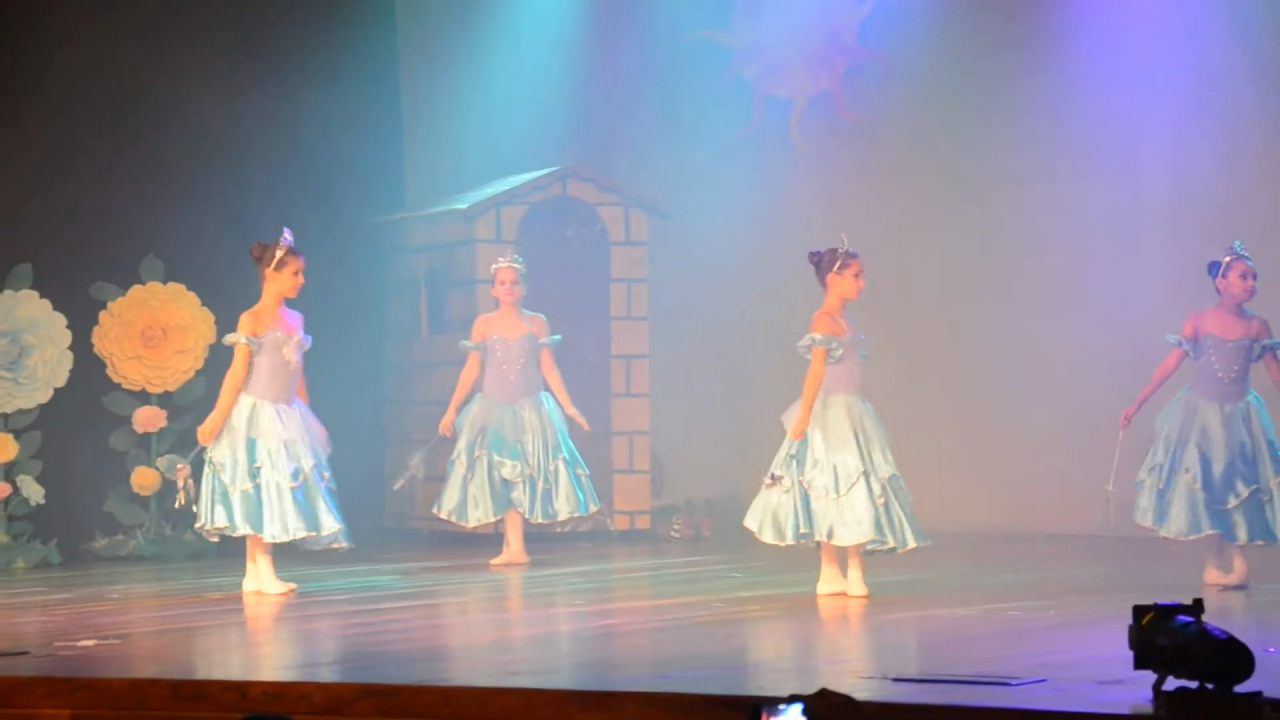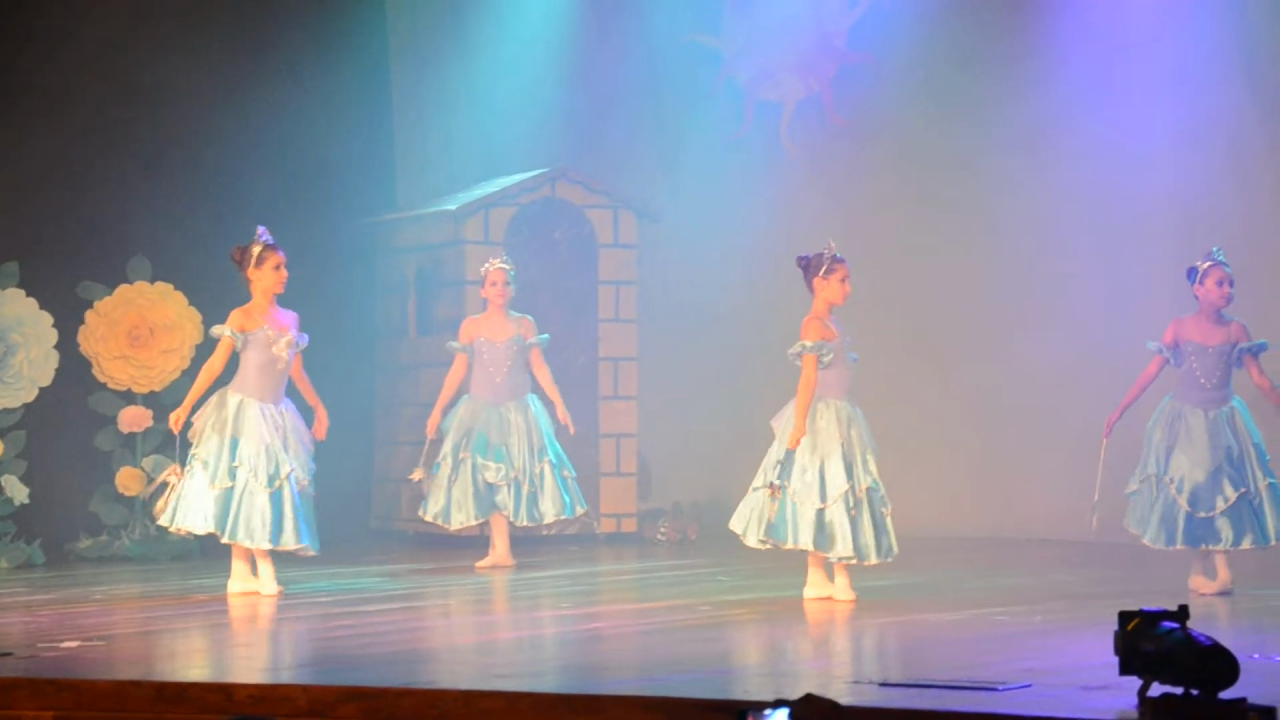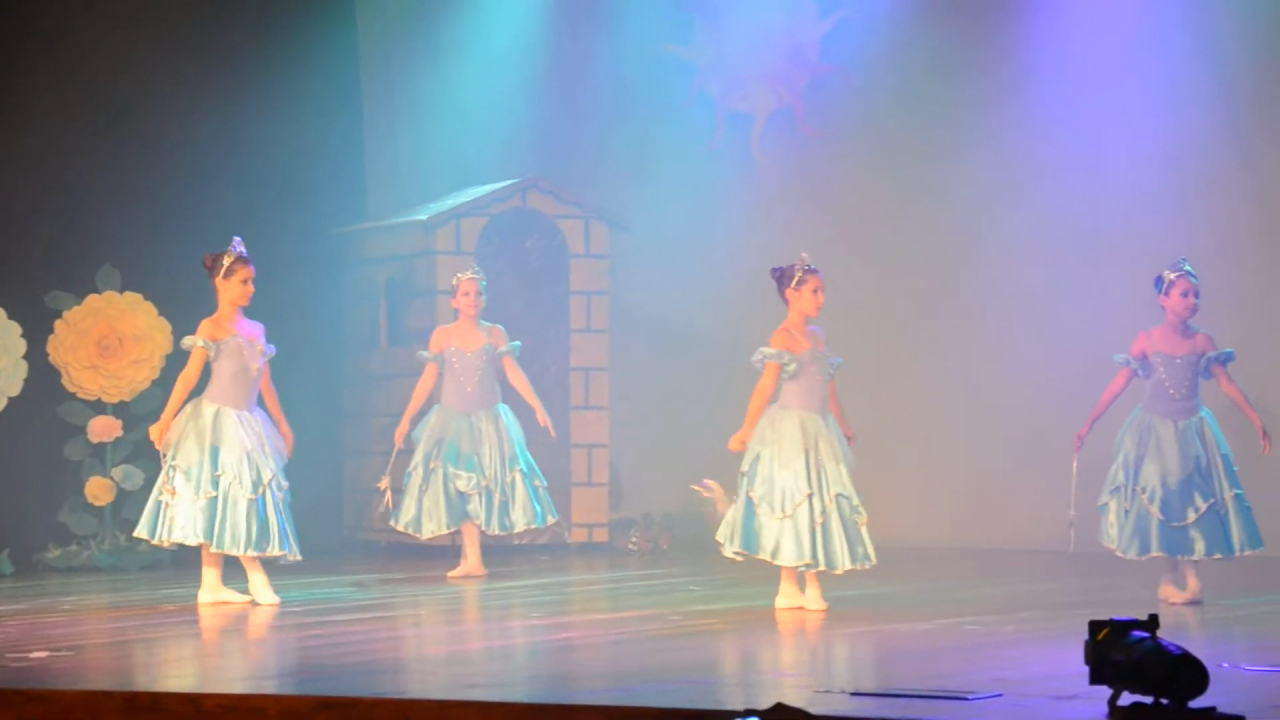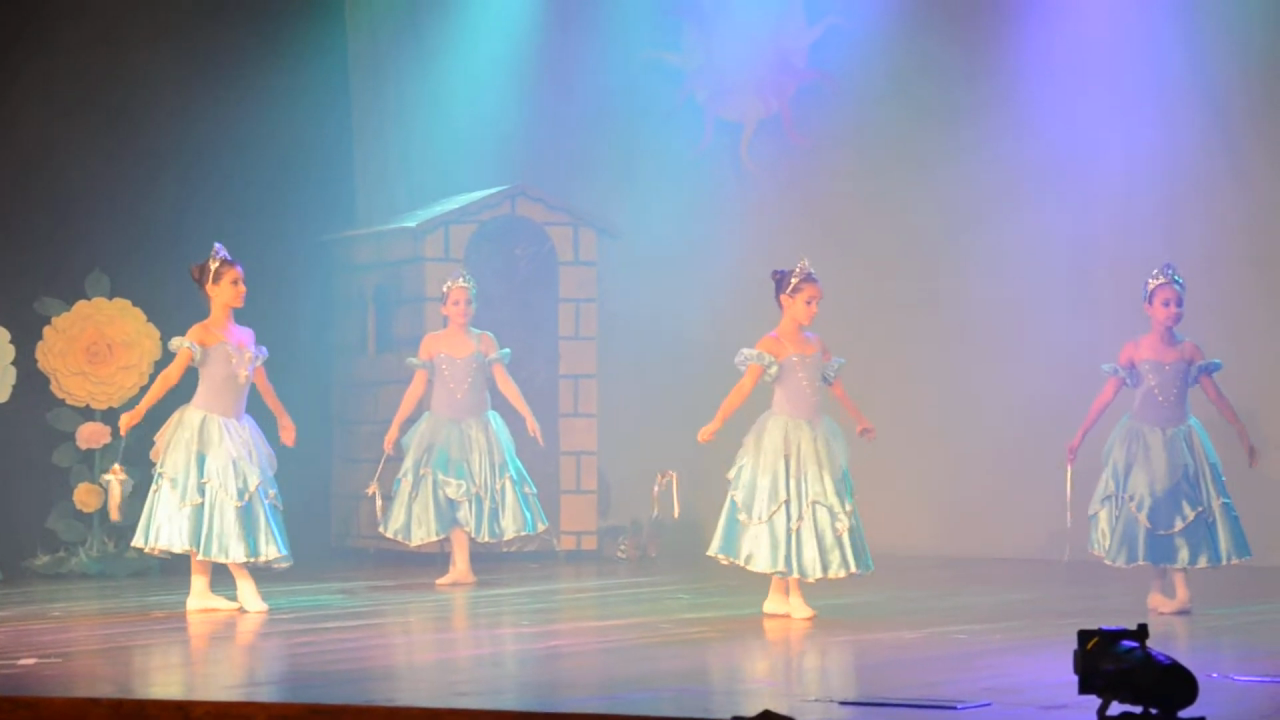
dt=0.4s
person 1, frame 1
left shoulder: (296, 319)
right shoulder: (251, 320)
right elbow: (237, 372)
left wrist: (307, 417)
right wrist: (215, 419)
left hip: (288, 414)
right hip: (255, 413)
left knee: (280, 489)
right knee: (263, 488)
left ankle: (255, 573)
right ankle: (263, 571)
person 1, frame 2
left shoulder: (290, 318)
right shoulder: (241, 317)
left elbow: (296, 369)
right elbow: (216, 364)
left wrist: (318, 408)
right wrist: (186, 406)
left hip: (277, 414)
right hip: (244, 411)
left knee: (265, 489)
right knee: (247, 488)
left ankle: (242, 574)
right ankle: (262, 566)
person 1, frame 3
left shoulder: (257, 329)
right shoulder: (211, 327)
left elbow: (264, 381)
right elbow: (191, 374)
left wrist: (282, 424)
right wrist: (165, 420)
left hip: (250, 422)
right hip: (217, 420)
left knee: (241, 497)
right knee: (224, 498)
left ankle: (212, 584)
right ankle: (256, 577)
person 1, frame 4
left shoulder: (247, 334)
right shoulder: (201, 333)
left elbow: (262, 382)
right elbow: (172, 374)
left wrist: (283, 418)
right wrist: (138, 411)
left hip: (238, 429)
right hip: (206, 427)
left knee: (220, 507)
right knee: (212, 505)
left ankle: (200, 591)
right ankle: (244, 584)
person 2, frame 1
left shoulder: (843, 319)
right shoulder: (824, 320)
right elbow: (816, 368)
right wrist: (803, 415)
left hip: (850, 413)
right hip: (830, 414)
left knee: (853, 489)
right knee: (839, 489)
left ankle: (833, 572)
right ankle: (842, 571)
person 2, frame 2
left shoulder: (833, 325)
right shoulder: (813, 325)
right elbow: (808, 376)
right wrist: (799, 424)
left hip: (840, 419)
right hip: (820, 419)
left knee: (838, 494)
right knee: (822, 494)
left ankle: (827, 577)
right ankle: (829, 578)
person 2, frame 3
left shoulder: (818, 336)
right shoulder: (783, 337)
right elbow: (767, 386)
left wrist: (842, 426)
right wrist: (746, 429)
left hip: (819, 430)
right hip: (791, 428)
left knee: (819, 504)
right knee: (797, 503)
left ankle: (802, 587)
right ankle: (798, 587)
person 2, frame 4
left shoulder: (816, 342)
right shoulder: (771, 343)
left elbow: (835, 385)
right elbow: (745, 386)
left wrist: (860, 421)
right wrist: (717, 422)
left hip: (815, 436)
right hip: (783, 436)
left knee: (810, 508)
right knee: (784, 507)
left ankle: (789, 593)
right ankle: (784, 594)
person 3, frame 1
right shoulder: (1199, 320)
right elbow: (1170, 365)
right wrist: (1136, 405)
left hip: (1240, 415)
right hip: (1200, 410)
left knee: (1234, 484)
right knee: (1204, 481)
left ankle: (1216, 566)
person 3, frame 2
left shoulder: (1236, 330)
right shoulder: (1179, 327)
right elbow: (1151, 372)
right wrist: (1119, 412)
left hip: (1223, 420)
right hip: (1184, 418)
left knee: (1217, 489)
right knee: (1193, 488)
left ankle: (1200, 571)
person 3, frame 3
left shoulder: (1203, 341)
right shoulder: (1146, 339)
left elbow: (1227, 384)
right elbow: (1118, 384)
left wrist: (1258, 421)
right wrist: (1088, 424)
left hip: (1192, 431)
right hip: (1154, 429)
left knee: (1189, 499)
right knee: (1162, 499)
left ankle: (1170, 580)
person 3, frame 4
left shoulder: (1189, 349)
right shoulder: (1133, 349)
left elbow: (1215, 394)
right elbow: (1107, 394)
left wrist: (1243, 435)
right wrist: (1080, 435)
left hip: (1181, 440)
right hip: (1142, 439)
left knee: (1177, 508)
right knee: (1149, 508)
left ankle: (1158, 590)
person 4, frame 1
left shoulder: (538, 323)
right shoulder: (483, 324)
left elbow: (549, 368)
right elbow: (472, 370)
left wrist: (568, 406)
right wrist: (452, 409)
left hip: (531, 408)
right hip: (494, 409)
left knee: (525, 474)
right knee: (499, 474)
left ankle: (513, 545)
right ankle: (515, 547)
person 4, frame 2
left shoulder: (525, 324)
right shoulder: (470, 326)
left elbow: (539, 367)
right elbow: (458, 370)
left wrist: (559, 404)
right wrist: (437, 410)
left hip: (517, 410)
right hip: (481, 410)
left knee: (512, 475)
right knee: (486, 476)
left ankle: (499, 548)
right ankle: (501, 550)
person 4, frame 3
left shoulder: (496, 334)
right shoulder: (441, 335)
left elbow: (514, 373)
right elbow: (428, 380)
left wrist: (538, 407)
right wrist: (406, 419)
left hip: (488, 420)
right hip: (452, 420)
left knee: (483, 484)
right knee: (457, 486)
left ankle: (470, 557)
right ankle: (473, 560)
person 4, frame 4
left shoulder: (485, 341)
right shoulder: (431, 342)
left elbow: (504, 381)
right elbow: (417, 387)
left wrist: (527, 414)
right wrist: (395, 425)
left hip: (478, 427)
right hip: (441, 428)
left knee: (472, 493)
right knee: (447, 493)
left ankle: (458, 564)
right ankle: (461, 567)
